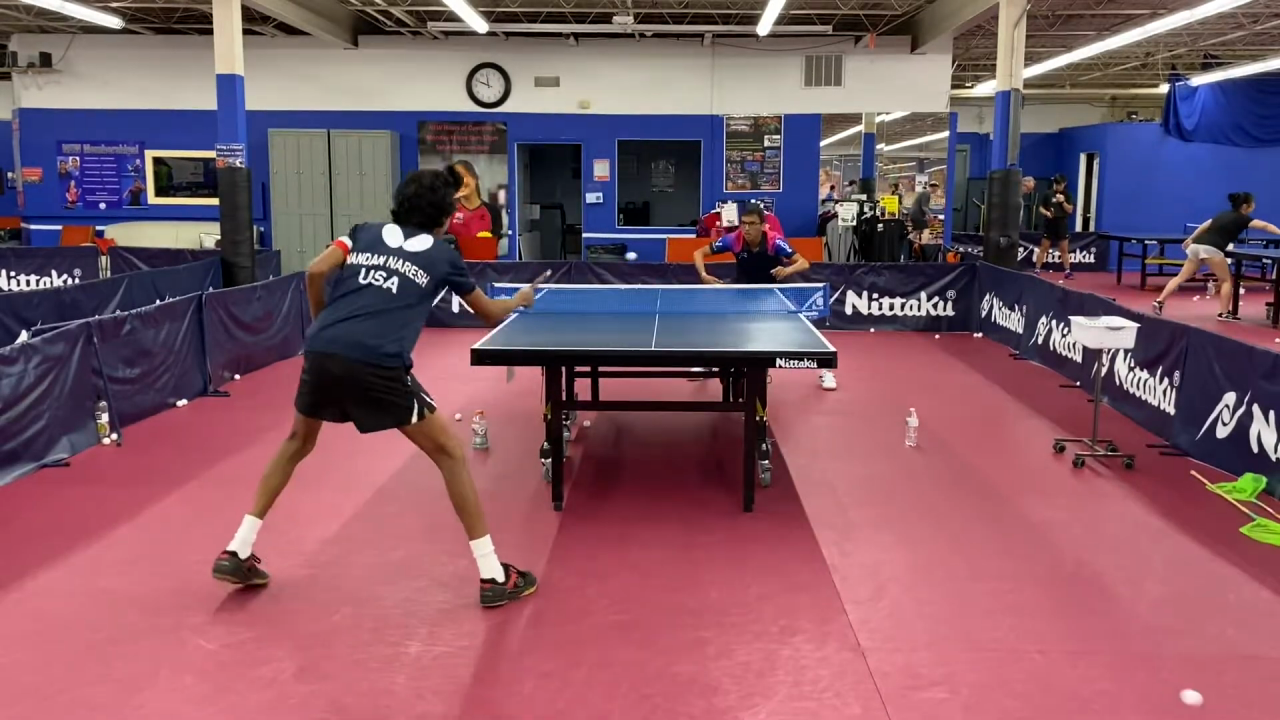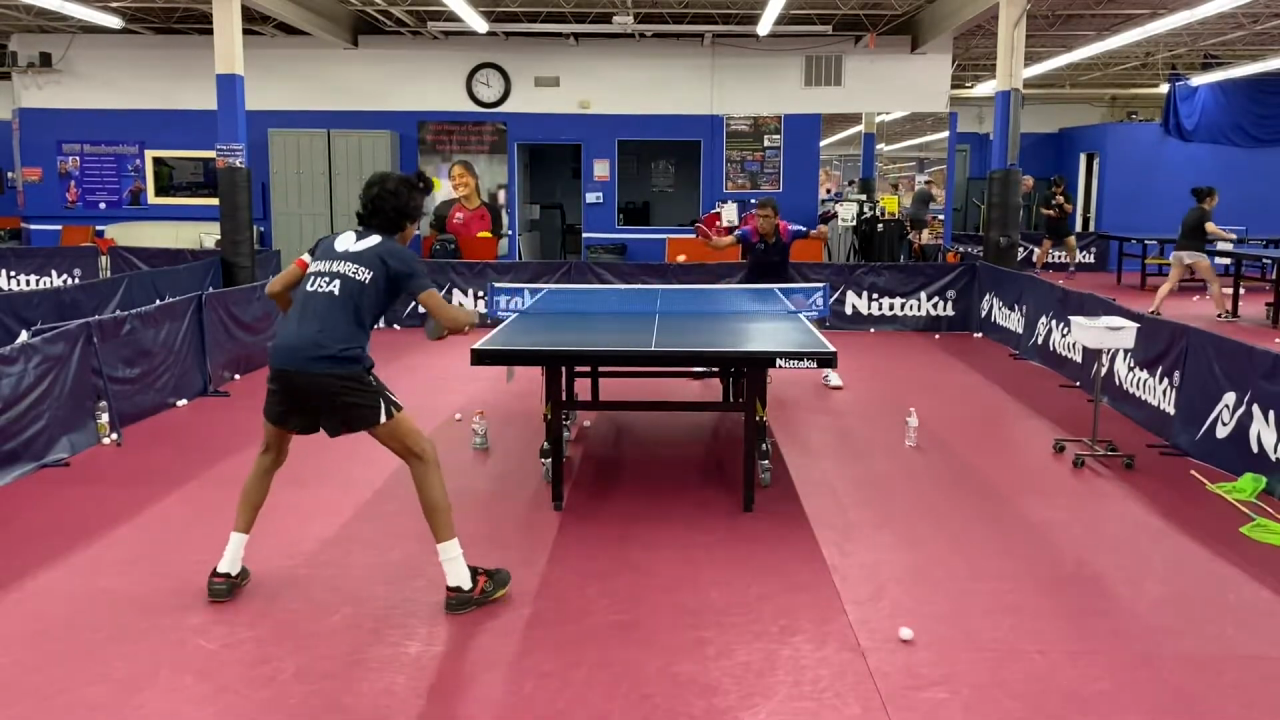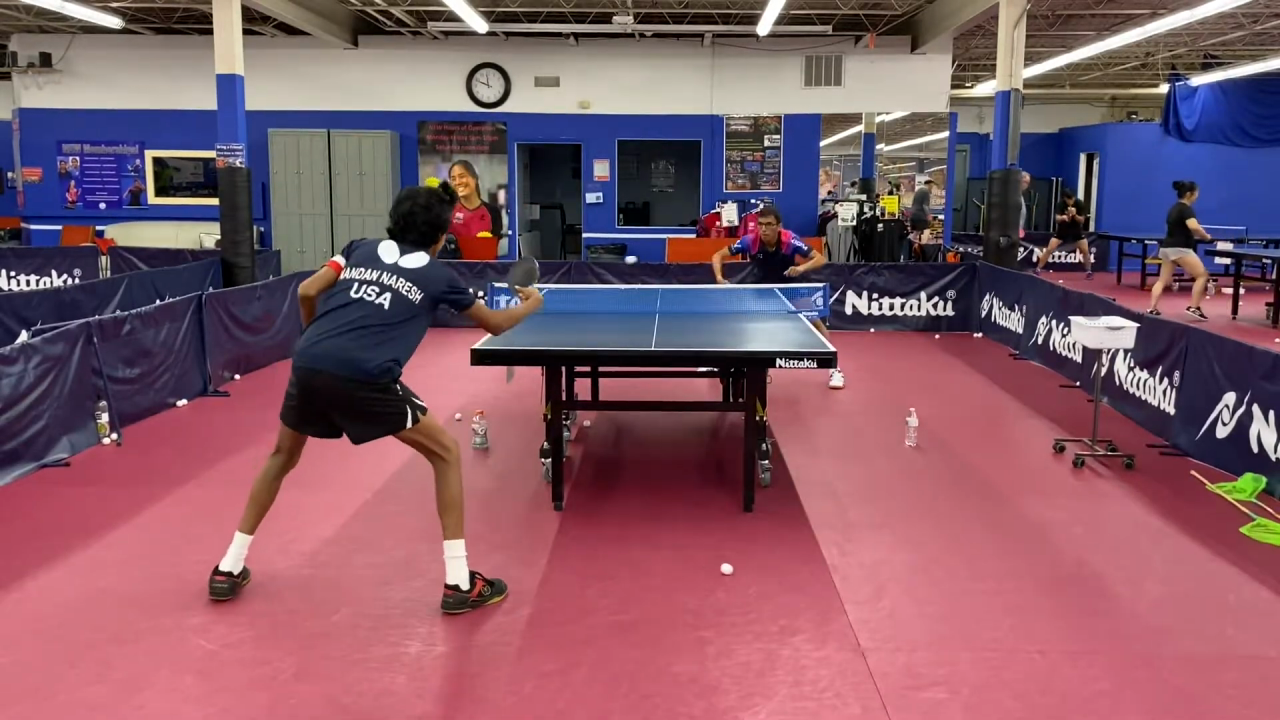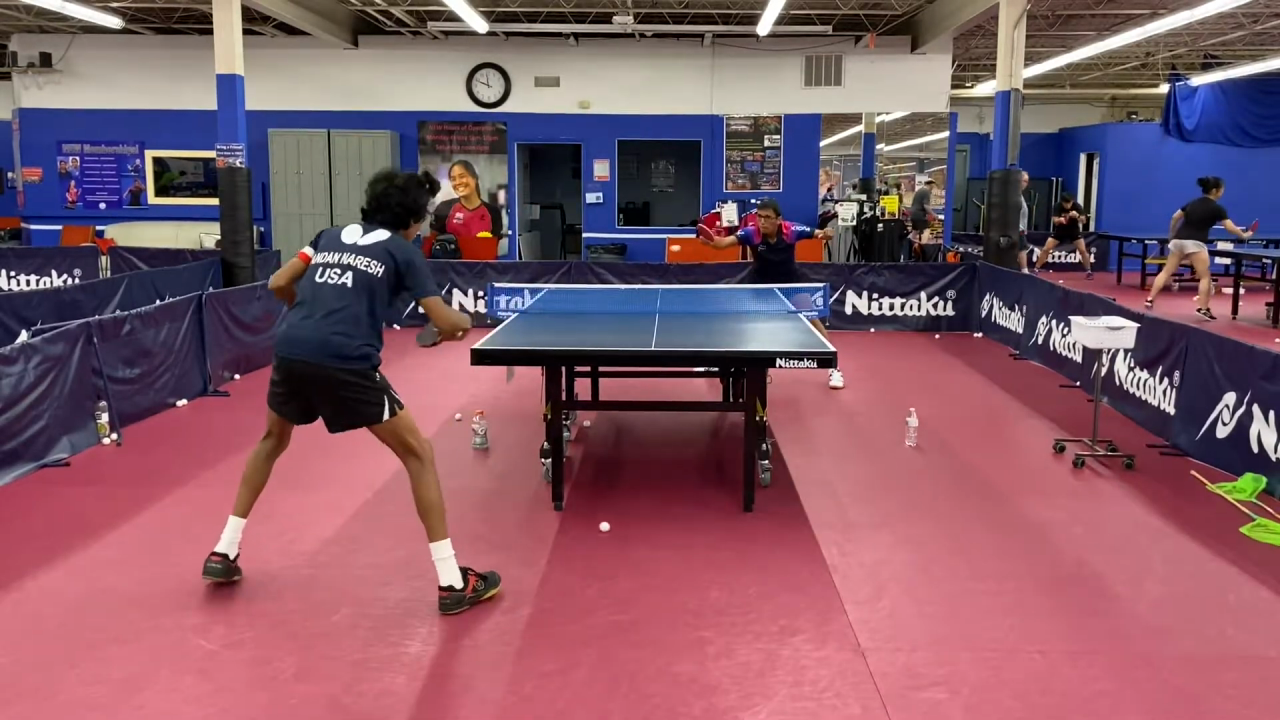
dt=0.4s
person 1, frame 1
left shoulder: (365, 233)
right shoulder: (442, 256)
left elbow: (316, 271)
right elbow: (492, 314)
right wrist: (523, 298)
left hip: (324, 352)
right hip: (378, 365)
left knee: (297, 445)
right knee: (450, 455)
left ankle: (237, 552)
right ankle: (492, 574)
person 1, frame 2
left shoulder: (330, 243)
right shoulder: (397, 256)
left elbow: (275, 290)
right elbow: (450, 321)
right wrist: (470, 316)
left hip: (283, 361)
right hip: (338, 368)
left knee: (270, 454)
right knee: (422, 455)
left ankle: (228, 569)
right ankle: (460, 581)
person 1, frame 3
left shoulder: (361, 248)
right shoulder: (439, 275)
left elbow: (307, 291)
right elbow: (496, 323)
right wrist: (528, 302)
left hip: (310, 365)
right hip: (366, 378)
left knee: (281, 456)
right knee: (446, 454)
left ankle: (229, 568)
right ankle: (458, 582)
person 1, frame 4
left shoulder: (333, 236)
right shoulder: (402, 252)
left elbow: (278, 285)
right elbow: (449, 325)
right wrist: (462, 324)
left hip: (290, 352)
right hip: (344, 363)
left knee: (272, 441)
right knee: (419, 456)
left ankle: (224, 553)
right ankle: (453, 582)
person 2, frame 1
left shoulder: (775, 241)
right shoulder: (732, 240)
left elbow: (804, 264)
right elbow: (698, 253)
left wrist: (787, 270)
right wrist: (704, 275)
left ankle: (824, 371)
person 2, frame 2
left shoulder: (788, 230)
right shoulder: (748, 232)
left elbow: (820, 236)
right elbow: (721, 242)
left wrist: (821, 232)
right wrist: (711, 239)
left hip: (782, 286)
left ankle: (827, 370)
person 2, frame 3
left shoulder: (790, 241)
right shoulder: (749, 242)
left elbow: (820, 260)
right elbow: (717, 257)
left wrist: (801, 268)
right wrist: (719, 280)
left knee: (814, 323)
left ankle: (833, 368)
person 2, frame 4
left shoulder: (792, 230)
right shoulder: (751, 232)
left elbow: (821, 235)
right elbow: (723, 242)
left wrist: (826, 234)
right wrist: (711, 240)
left hip: (790, 283)
right hip: (760, 285)
left knee: (812, 320)
left ankle: (833, 368)
